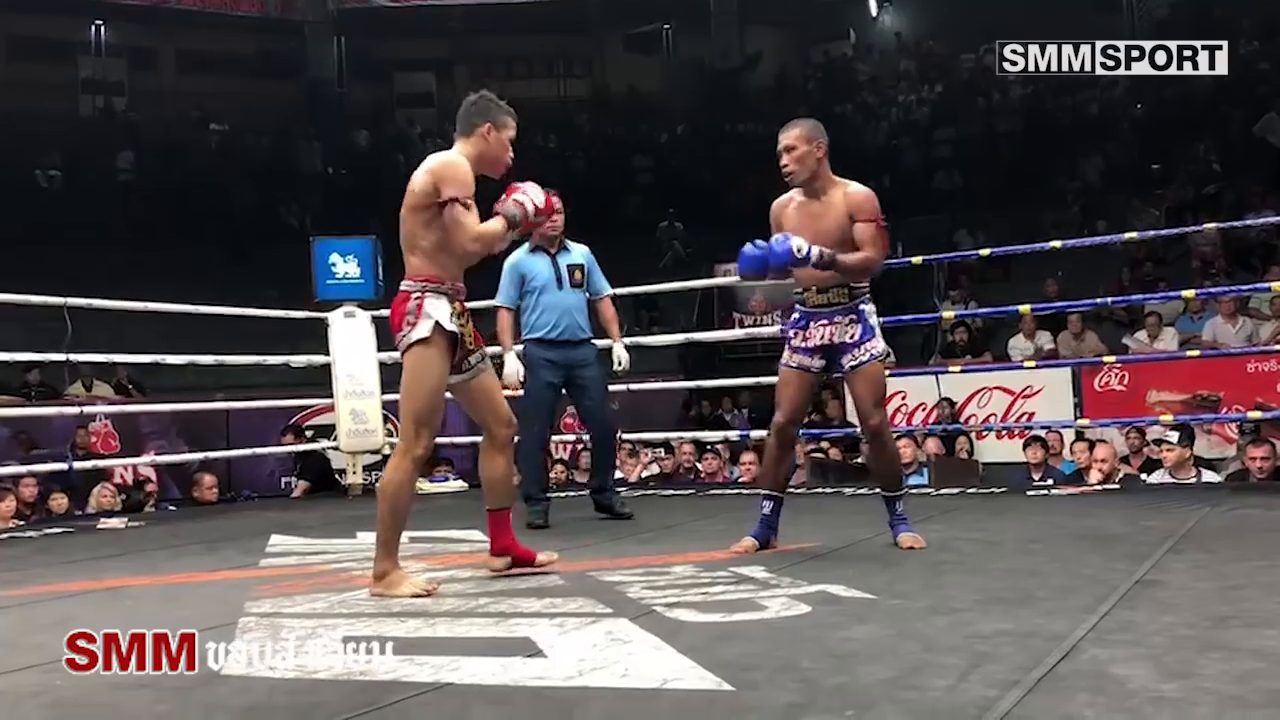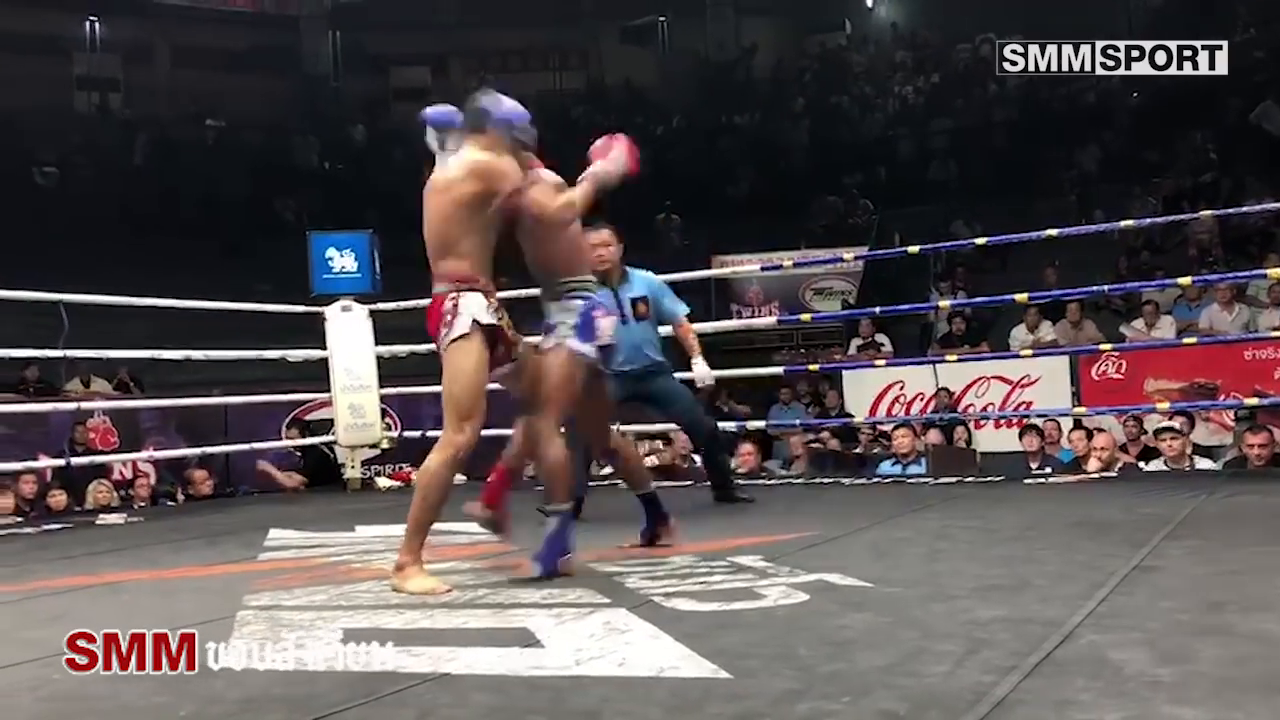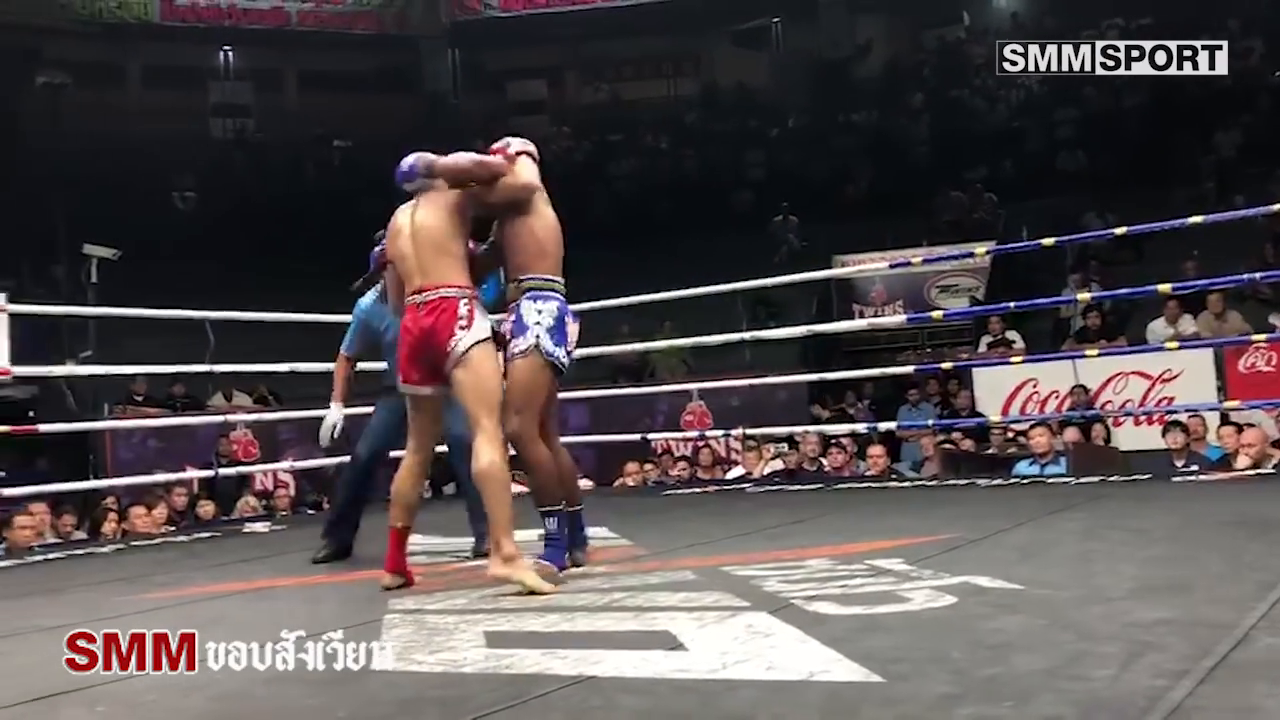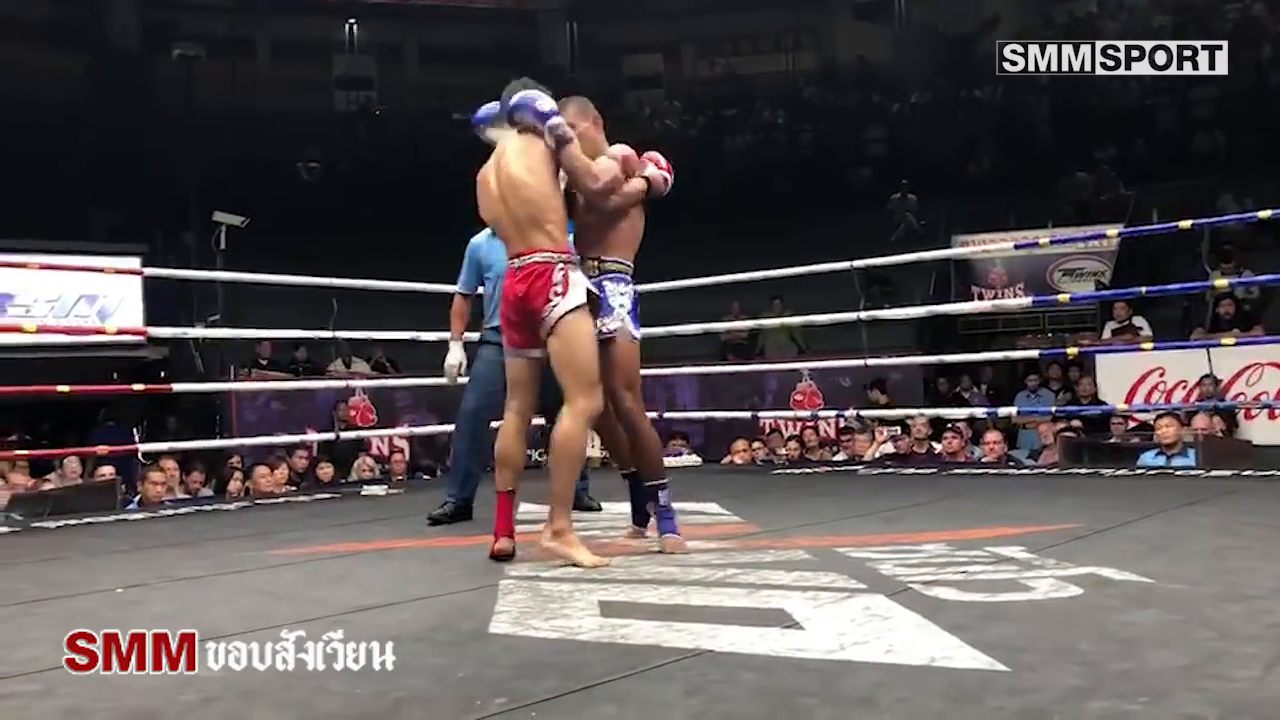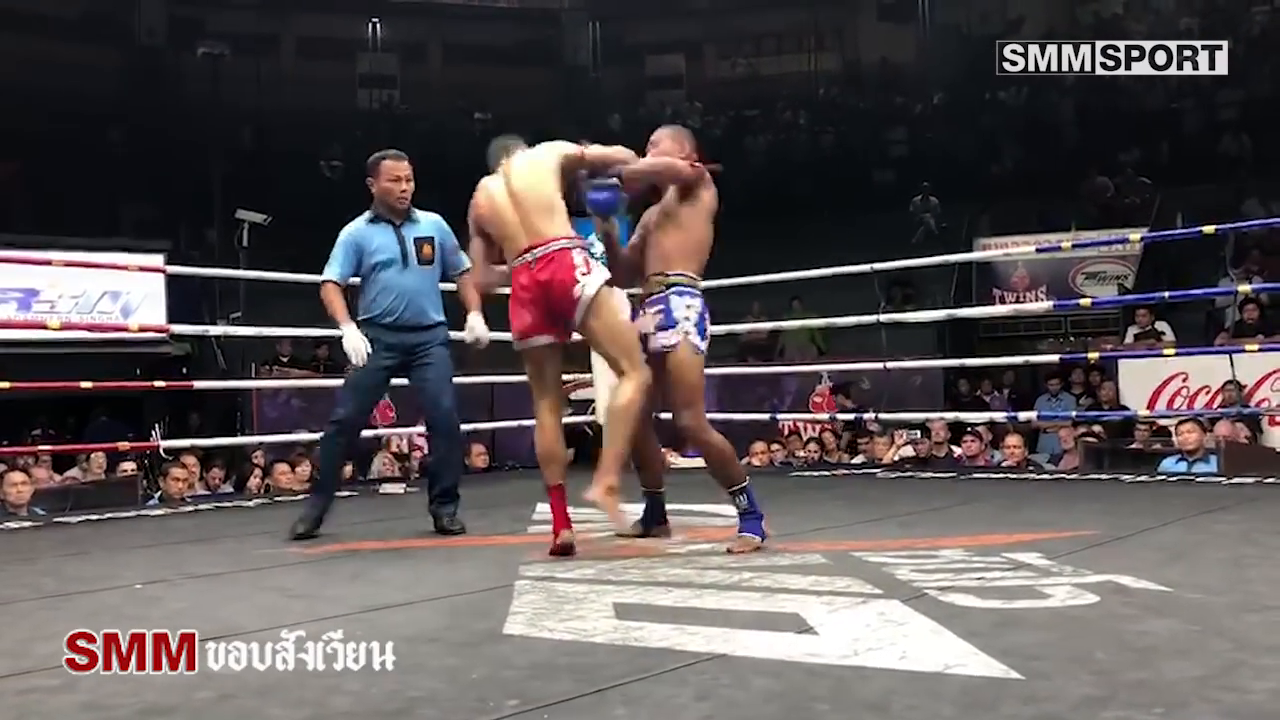
dt=1s
person 1, frame 1
left shoulder: (444, 171)
right shoulder: (452, 166)
right elbow: (470, 241)
left wrist: (506, 224)
right wrist: (514, 213)
left hip: (449, 312)
right hip: (428, 310)
left knee: (501, 426)
right knee: (416, 443)
left ankle: (503, 547)
right ankle: (385, 570)
person 1, frame 2
left shoulder: (452, 165)
right shoulder: (488, 164)
left hip: (474, 308)
right hip: (464, 308)
right knee: (460, 436)
right ankle: (407, 563)
person 1, frame 3
left shoulder: (397, 221)
right shoulder: (451, 191)
right elbow: (477, 165)
right wrist: (498, 164)
left hip: (413, 325)
right hip: (456, 315)
left knee: (418, 449)
right knee: (490, 431)
left ankle: (395, 564)
right ankle: (506, 554)
person 1, frame 4
left shoulder: (485, 176)
right shoulder: (539, 138)
right elbow: (594, 183)
left hip: (513, 284)
right hip: (554, 279)
left knee: (516, 410)
right knee: (584, 402)
left ankle: (503, 532)
right ankle: (560, 528)
person 1, frame 5
left shoulder: (479, 197)
right shoulder: (547, 153)
left elbow: (484, 279)
right elbow: (624, 159)
right wrist: (583, 162)
left hip: (526, 282)
right hip: (569, 265)
left knee: (548, 407)
right knee: (634, 372)
left ankle: (560, 526)
right ankle: (607, 481)
person 2, frame 1
left shoulder: (857, 197)
right shoulder: (781, 208)
left elbow: (874, 260)
left wrist: (820, 257)
right wrist: (760, 263)
left hip: (852, 316)
right hip: (805, 320)
left knee: (874, 423)
right knee: (782, 424)
left ankle: (898, 519)
right ankle: (766, 526)
person 2, frame 2
left shoulder: (540, 186)
right shoulder: (533, 190)
left hip: (576, 314)
right hip: (569, 314)
left knee: (541, 426)
right knee: (600, 437)
left ankle: (556, 545)
right ankle: (657, 520)
person 2, frame 3
left shoulder: (521, 174)
right shoulder: (504, 217)
left elbow: (511, 186)
left hip: (539, 310)
right hip: (529, 313)
left knee: (520, 428)
right knee: (545, 436)
left ankle: (557, 541)
right ankle: (571, 538)
person 2, frame 4
left shoulder: (623, 157)
left elbow: (603, 196)
left hip: (611, 289)
left knee: (626, 405)
right knee: (598, 411)
left ankle: (665, 512)
right ankle: (642, 497)
person 2, frame 5
left shoulder: (698, 180)
right shoulder: (654, 214)
left elbow: (639, 169)
right elbow: (626, 266)
right wrist: (608, 231)
left hip: (679, 306)
right hip: (650, 309)
left knee: (691, 423)
left ankle: (752, 516)
right ankle: (655, 514)
person 3, frame 1
left shoulder: (582, 254)
right shoulder: (517, 261)
left elbow: (602, 300)
right elbow: (505, 311)
left wrist: (617, 342)
right wrist: (509, 355)
left hip: (582, 351)
right hip: (541, 353)
left knee: (602, 425)
right knee: (535, 431)
left ankle: (604, 494)
right ankle: (536, 503)
person 3, frame 2
left shoulder: (647, 283)
left elbow: (680, 323)
left wrist: (697, 360)
left hip: (654, 372)
right hip: (611, 376)
left knee: (702, 426)
left ankle: (723, 487)
person 3, frame 3
right shoulder: (369, 306)
right elbow: (347, 356)
right wrist: (336, 406)
right hip: (401, 388)
left knee: (460, 438)
right knee: (364, 456)
left ankle: (484, 532)
right ankle: (339, 538)
person 3, frame 4
right shoulder: (480, 244)
right elbow: (464, 294)
right wrist: (455, 344)
right hip: (497, 341)
right knee: (472, 412)
left ankle: (577, 490)
right ankle: (458, 499)
person 3, frame 5
left shoulder: (433, 224)
right shoulder: (356, 233)
left elbow: (462, 272)
right elbow: (330, 285)
left wrist: (475, 314)
right wrist: (348, 328)
left hip: (428, 336)
right hip: (376, 338)
left knee: (444, 415)
right knee: (345, 418)
left ankle: (444, 506)
right ankle: (317, 502)
